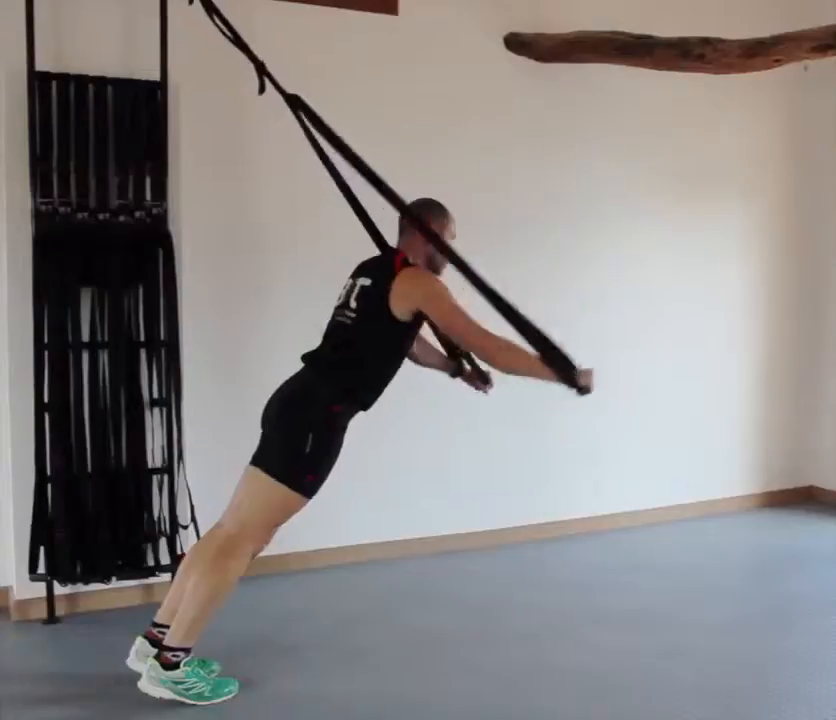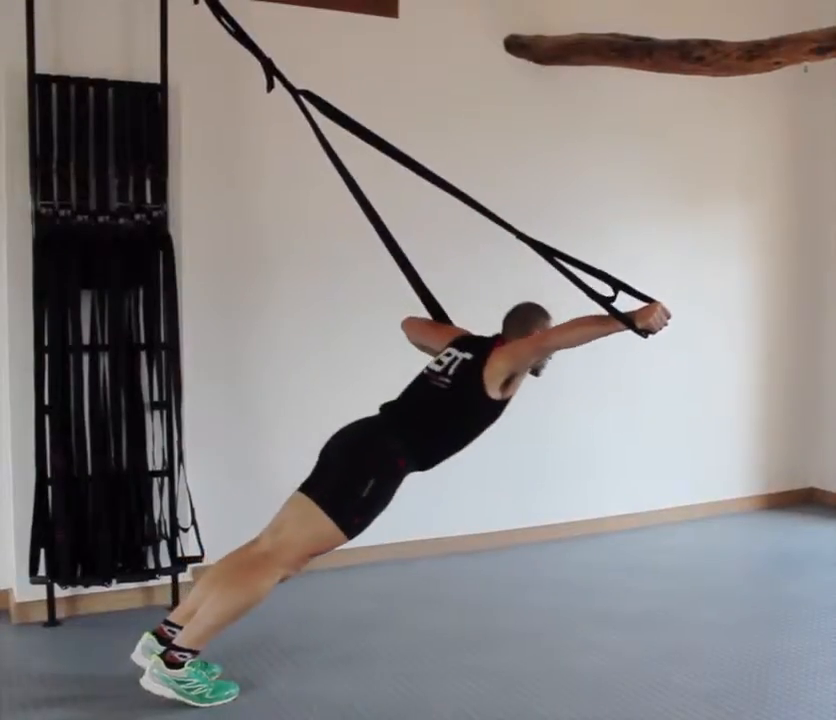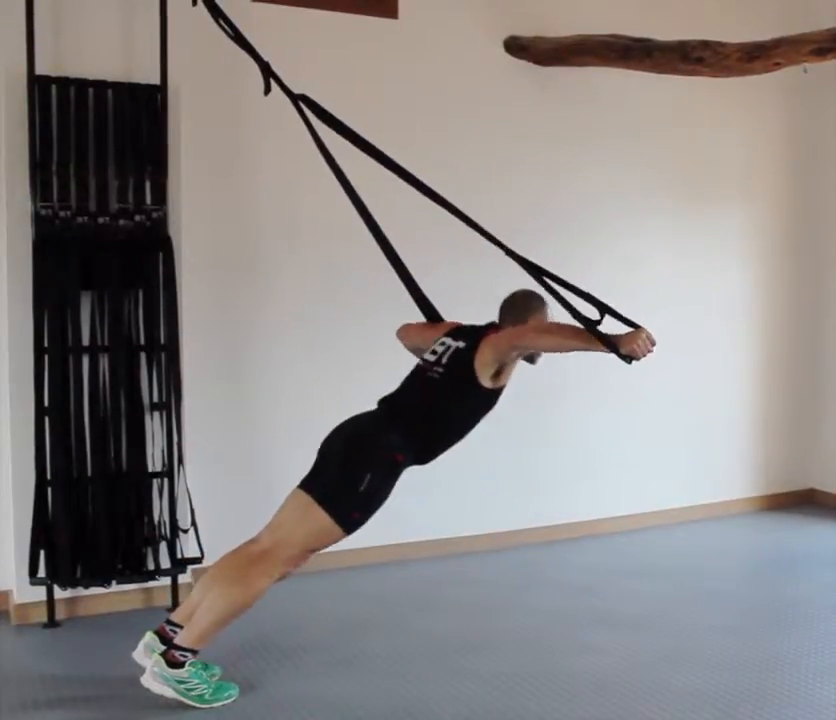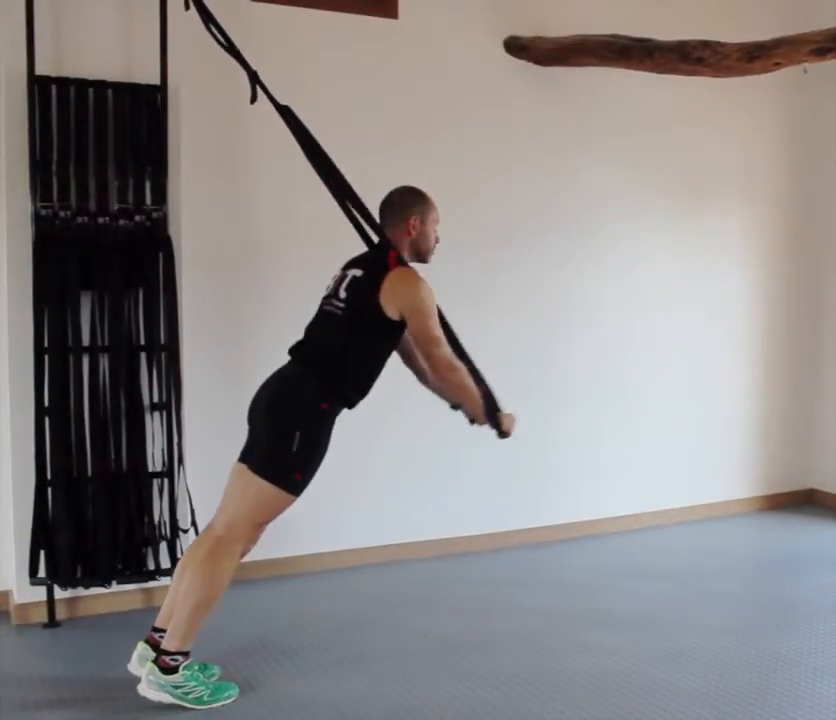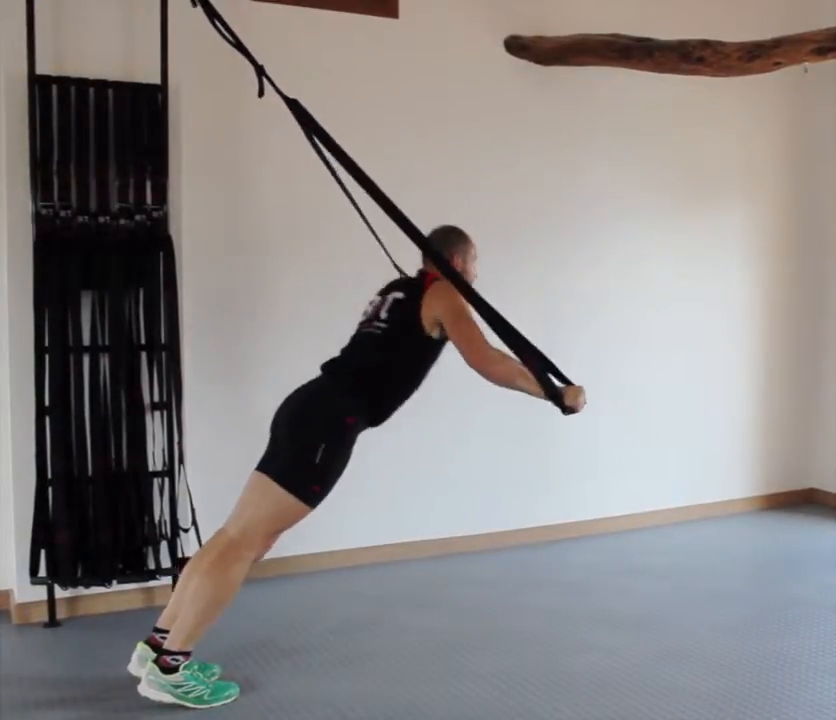
dt=1s
person 1, frame 1
left shoulder: (373, 272)
right shoulder: (416, 281)
right elbow: (483, 344)
left wrist: (456, 370)
left hip: (301, 400)
right hip: (317, 414)
left knee: (239, 530)
right knee: (244, 534)
left ankle: (156, 638)
right ankle: (168, 662)
person 1, frame 2
left shoulder: (464, 343)
right shoulder: (507, 359)
left elbow: (410, 324)
right elbow: (557, 337)
right wrist: (633, 320)
left hip: (360, 442)
right hip: (378, 461)
left knee: (271, 547)
right knee: (279, 556)
left ankle: (164, 636)
right ankle: (175, 662)
person 1, frame 3
left shoulder: (461, 332)
right shoulder: (499, 345)
left elbow: (406, 333)
right elbow: (539, 337)
right wrist: (619, 343)
left hip: (359, 439)
right hip: (375, 457)
left knee: (272, 546)
right knee: (277, 554)
left ankle: (167, 636)
right ankle: (176, 661)
person 1, frame 4
left shoulder: (362, 269)
right shoulder: (407, 283)
left elbow: (412, 353)
right elbow: (443, 365)
left wrist: (460, 403)
right wrist: (487, 416)
left hip: (287, 396)
right hip: (303, 411)
left knee: (228, 531)
right knee: (233, 535)
left ankle: (157, 645)
right ankle: (168, 667)
person 1, frame 5
left shoulder: (398, 290)
right shoulder: (444, 298)
right elbow: (484, 360)
right wrist: (558, 391)
left hip: (311, 407)
right hip: (329, 422)
left knee: (240, 535)
right knee: (246, 540)
left ankle: (158, 643)
right ankle: (168, 666)
